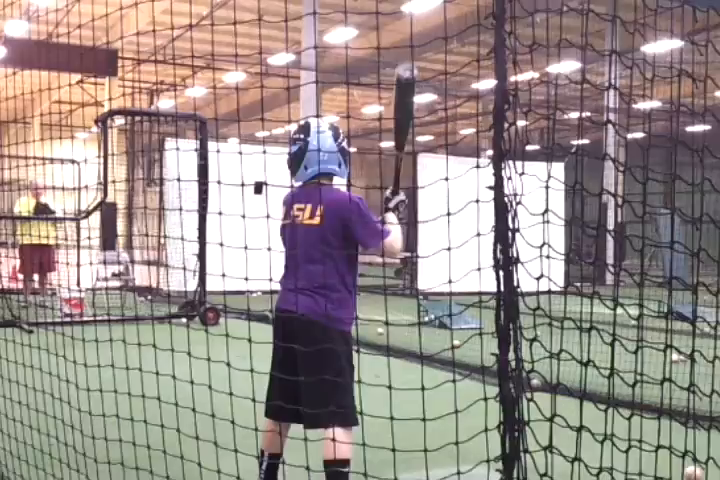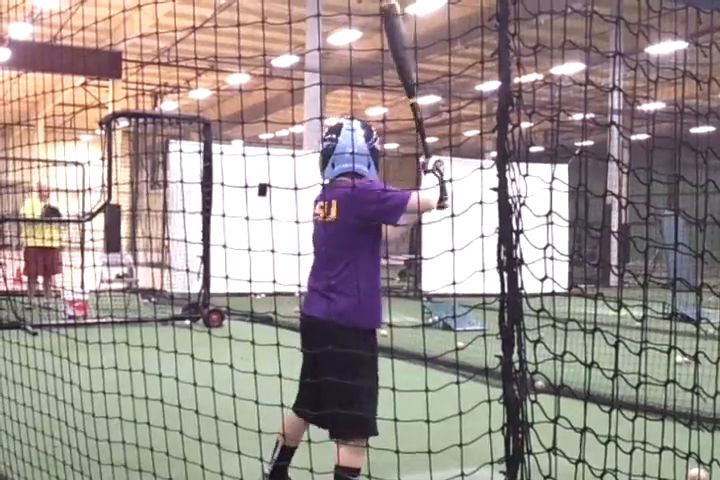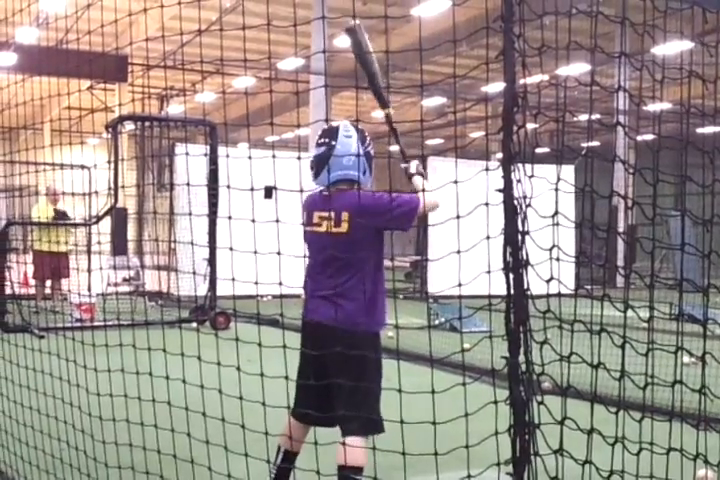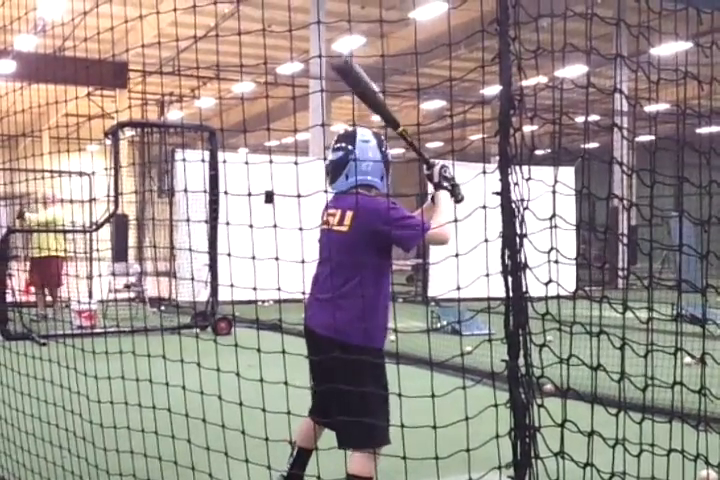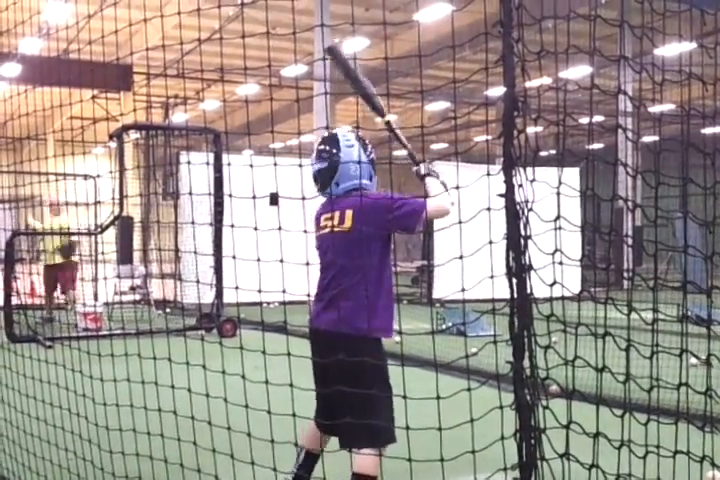
dt=0.7s
person 1, frame 1
left shoulder: (291, 202)
right shoulder: (345, 203)
right elbow: (393, 246)
left wrist: (375, 216)
right wrist: (392, 210)
left hip: (288, 314)
right hip: (326, 320)
left knee: (280, 408)
right knee: (337, 416)
person 1, frame 2
left shoulder: (325, 198)
right shoulder: (361, 194)
left elbow: (383, 234)
right elbow: (427, 201)
left wrist: (410, 213)
right wrist: (431, 175)
left hip: (315, 316)
right hip: (348, 322)
left knee: (307, 403)
right knee: (355, 422)
person 1, frame 3
left shoulder: (312, 204)
right shoulder: (369, 204)
right elbow: (430, 202)
left wrist: (393, 206)
right wrist: (417, 175)
left hip: (315, 322)
right hip: (354, 328)
left knee: (304, 409)
right knee: (357, 424)
person 1, frame 4
left shoulder: (334, 207)
right shoulder: (376, 209)
left elbow: (404, 225)
right elbow: (440, 234)
left wrist: (436, 198)
right wrist: (444, 189)
left hip: (319, 326)
right hip: (354, 335)
left knee: (323, 409)
right knee: (369, 433)
person 1, frame 5
left shoulder: (324, 213)
right shoulder: (372, 205)
right elbow: (440, 207)
right wrist: (430, 178)
left hip: (324, 330)
right hip: (356, 335)
left knee: (327, 418)
right knee: (372, 434)
person 2, frame 1
left shoulder: (47, 202)
right shoulder: (23, 201)
right elbow: (18, 216)
left wrist: (50, 213)
right wrist: (34, 213)
left hip: (46, 242)
right hip: (29, 241)
left knee: (44, 272)
right knee: (28, 272)
left ankle: (43, 298)
right ankle: (26, 299)
person 2, frame 2
left shoulder: (53, 205)
right shoulder: (29, 203)
right elbow: (26, 220)
left wrist: (56, 217)
right wrist: (42, 216)
left hip: (51, 244)
right hip: (34, 244)
left knee: (49, 274)
right knee: (32, 274)
left ankle: (47, 300)
right ankle: (31, 300)
person 2, frame 3
left shoulder: (63, 209)
right shoulder: (39, 207)
right elbow: (37, 223)
left wrist: (66, 220)
right wrist: (52, 220)
left hip: (60, 249)
right hip: (42, 248)
left knee: (57, 277)
right knee: (41, 277)
right ankle: (39, 304)
person 2, frame 4
left shoulder: (56, 213)
right shoulder: (40, 214)
left elbow: (40, 219)
right elbow: (30, 228)
left wrist: (25, 215)
right wrist: (25, 219)
left hip: (53, 254)
right hip: (37, 254)
left knee: (52, 284)
right knee: (38, 285)
right ankle: (41, 312)
person 2, frame 5
left shoulder: (66, 219)
right shoulder: (47, 223)
right elbow: (37, 226)
left wrist: (71, 243)
right wrist: (31, 220)
left hip: (66, 261)
right hip: (50, 262)
left knee: (69, 289)
right knee: (48, 291)
right ankle: (49, 315)
